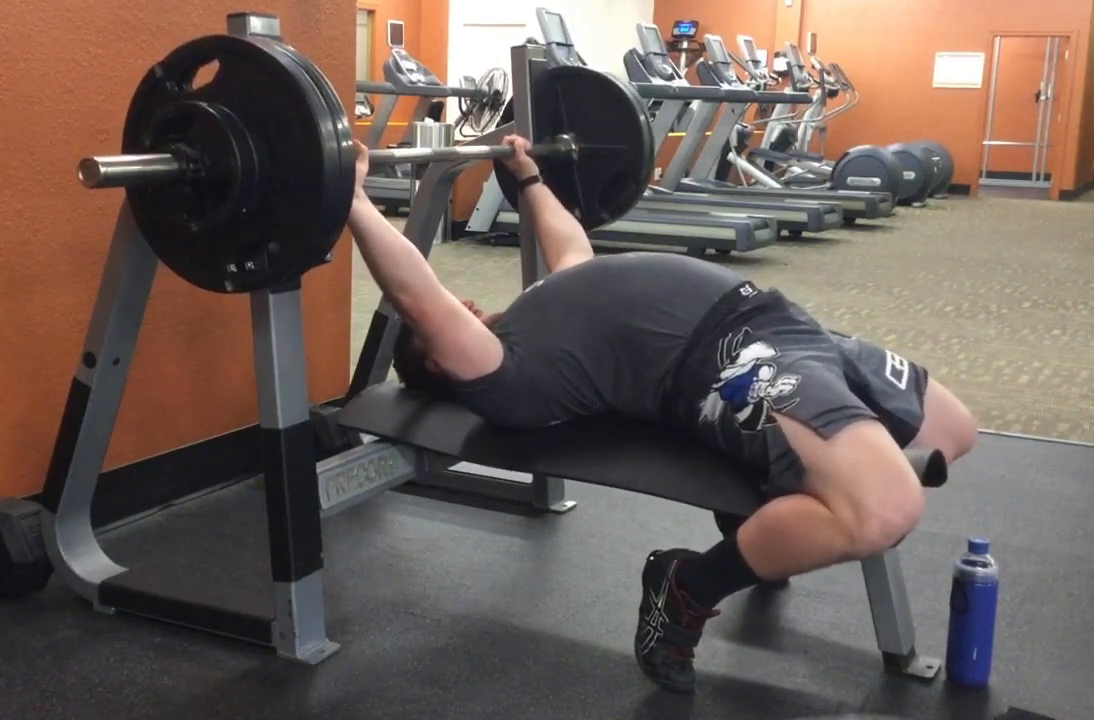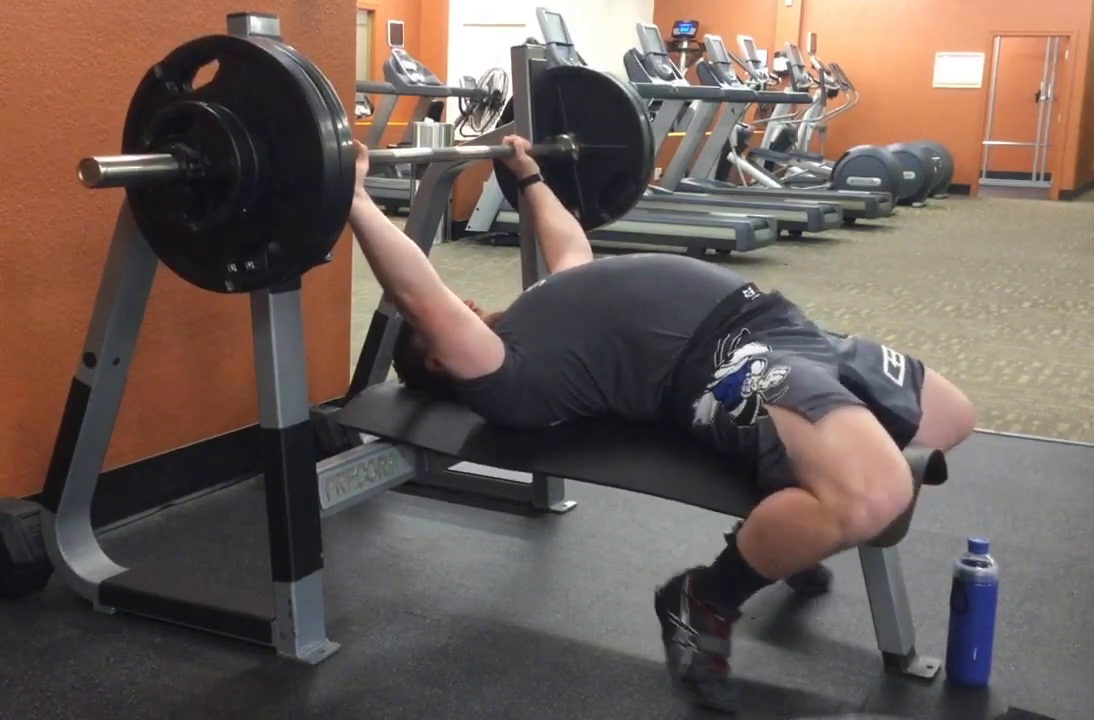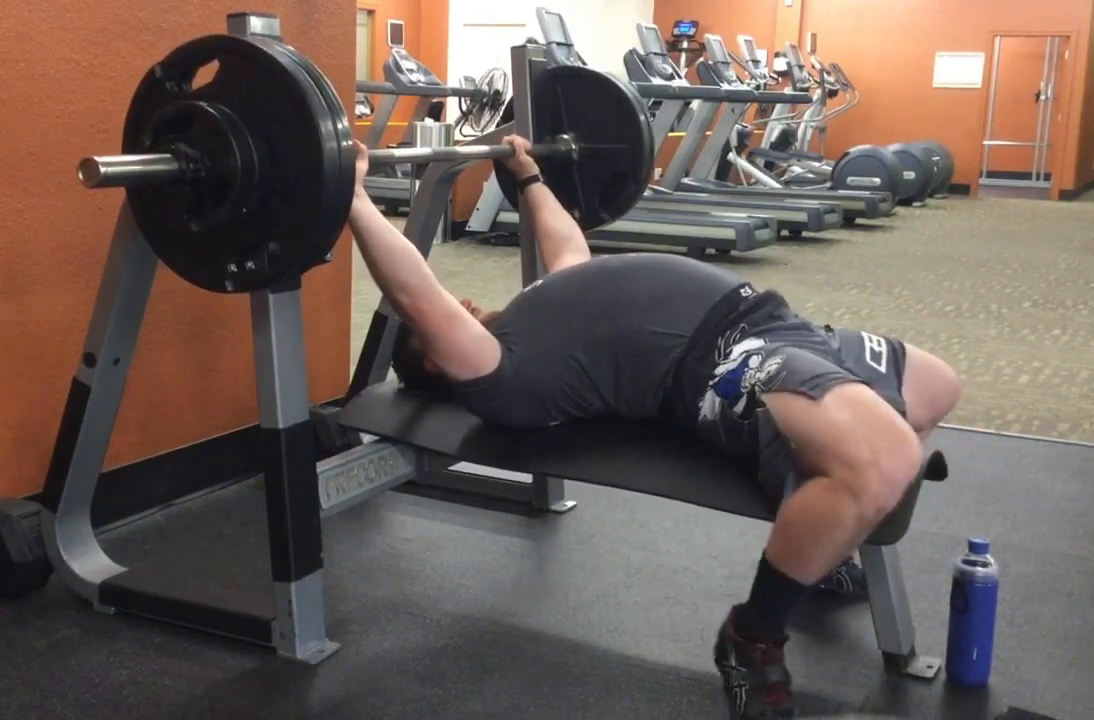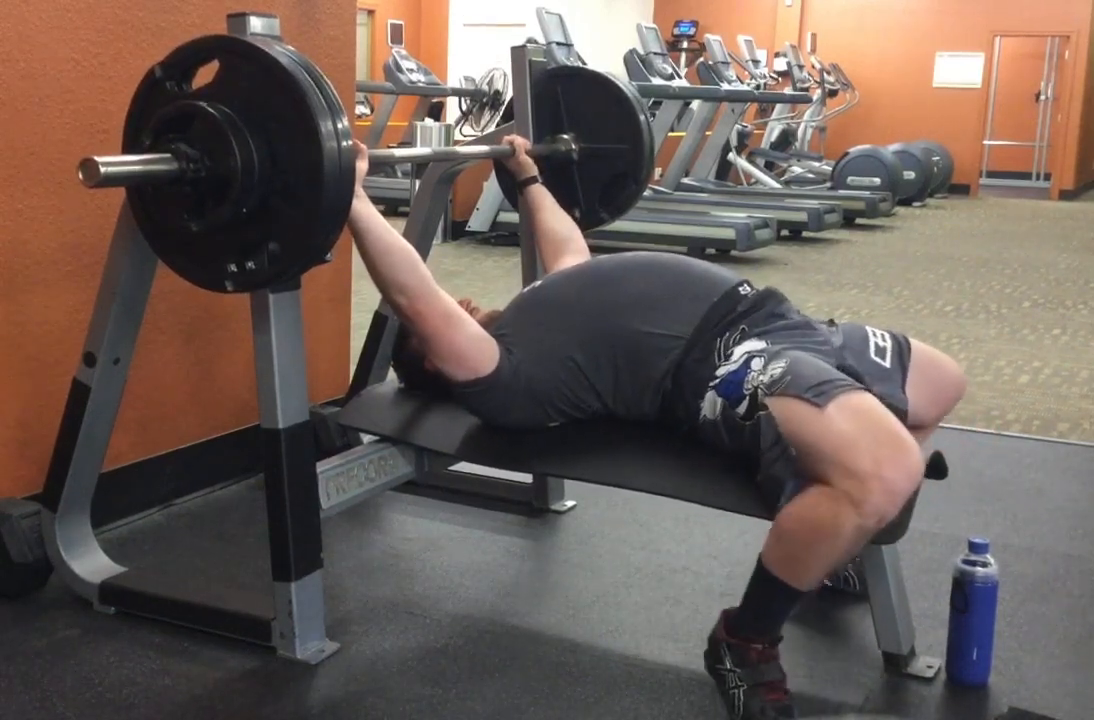
dt=0.5s
person 1, frame 1
left shoulder: (539, 319)
right shoulder: (502, 378)
left elbow: (572, 249)
right elbow: (418, 299)
left wrist: (528, 176)
right wrist: (352, 197)
left knee: (952, 434)
right knee: (884, 509)
left ankle: (763, 524)
person 1, frame 2
left shoulder: (534, 324)
right shoulder: (500, 376)
left elbow: (573, 249)
right elbow: (421, 298)
left wrist: (528, 175)
right wrist: (355, 197)
left knee: (950, 422)
right knee: (871, 494)
left ankle: (779, 537)
right ankle: (703, 603)
person 1, frame 3
left shoulder: (529, 320)
right shoulder: (499, 376)
left elbow: (570, 250)
right elbow: (416, 298)
left wrist: (528, 175)
right wrist: (354, 197)
left knee: (936, 393)
right knee: (883, 462)
left ankle: (811, 545)
right ankle: (754, 638)
person 1, frame 4
left shoulder: (532, 319)
right shoulder: (495, 376)
left elbow: (571, 252)
right elbow: (415, 300)
left wrist: (527, 175)
right wrist: (353, 198)
left knee: (942, 386)
right knee: (886, 469)
left ankle: (816, 544)
